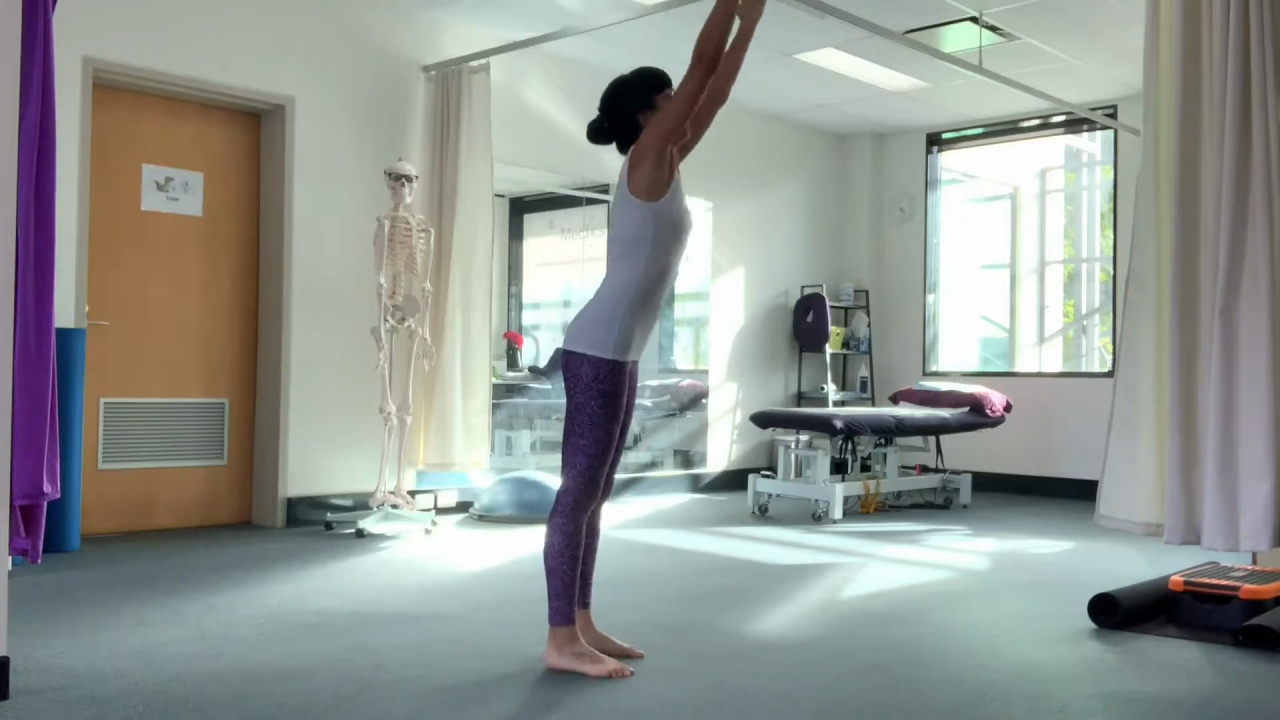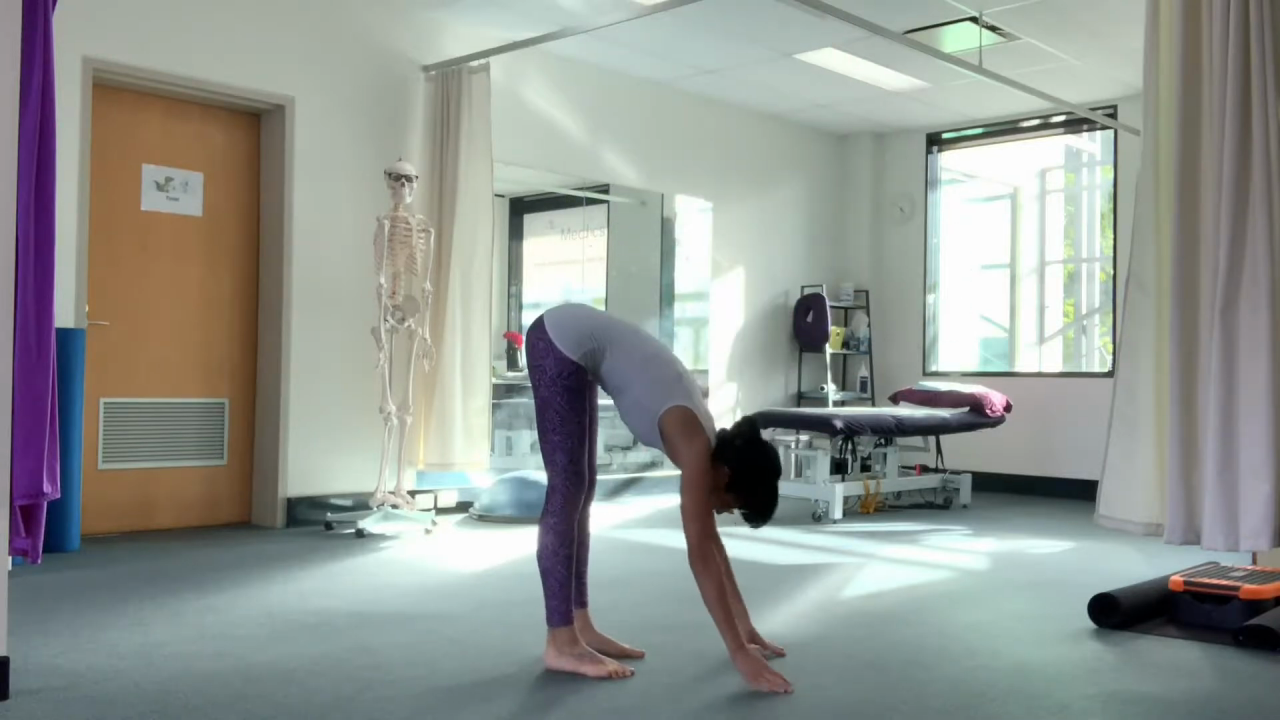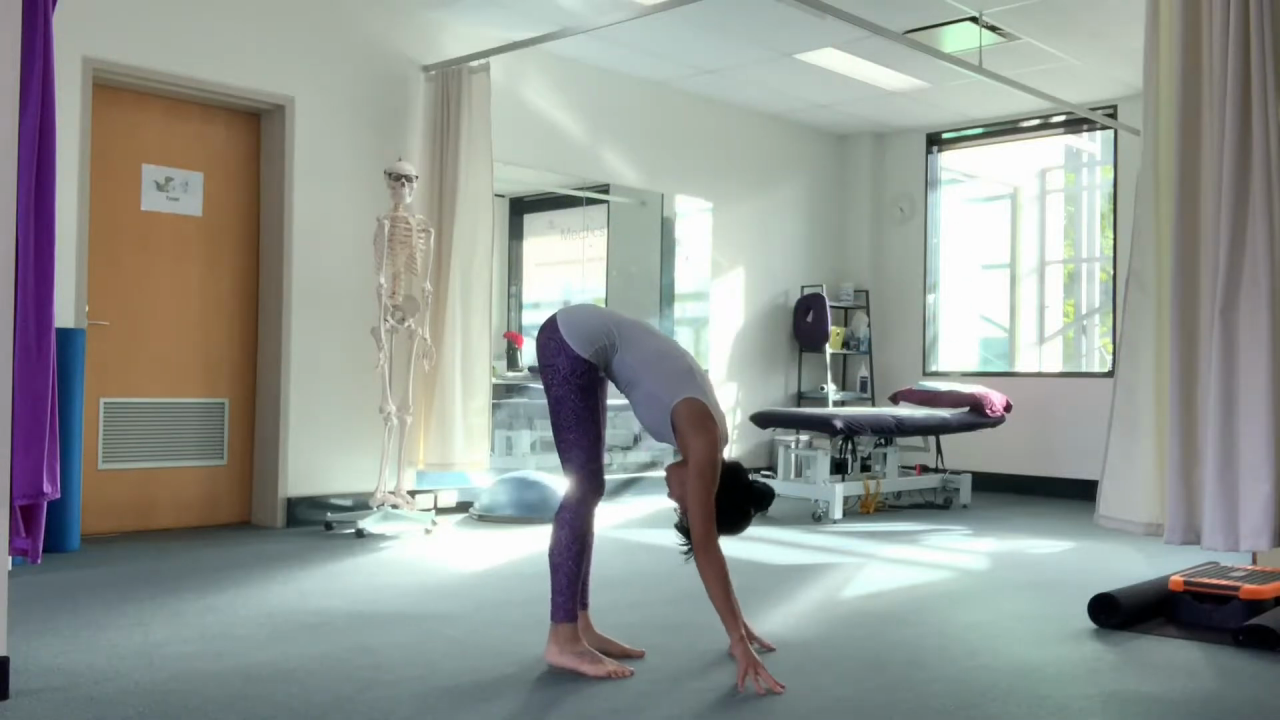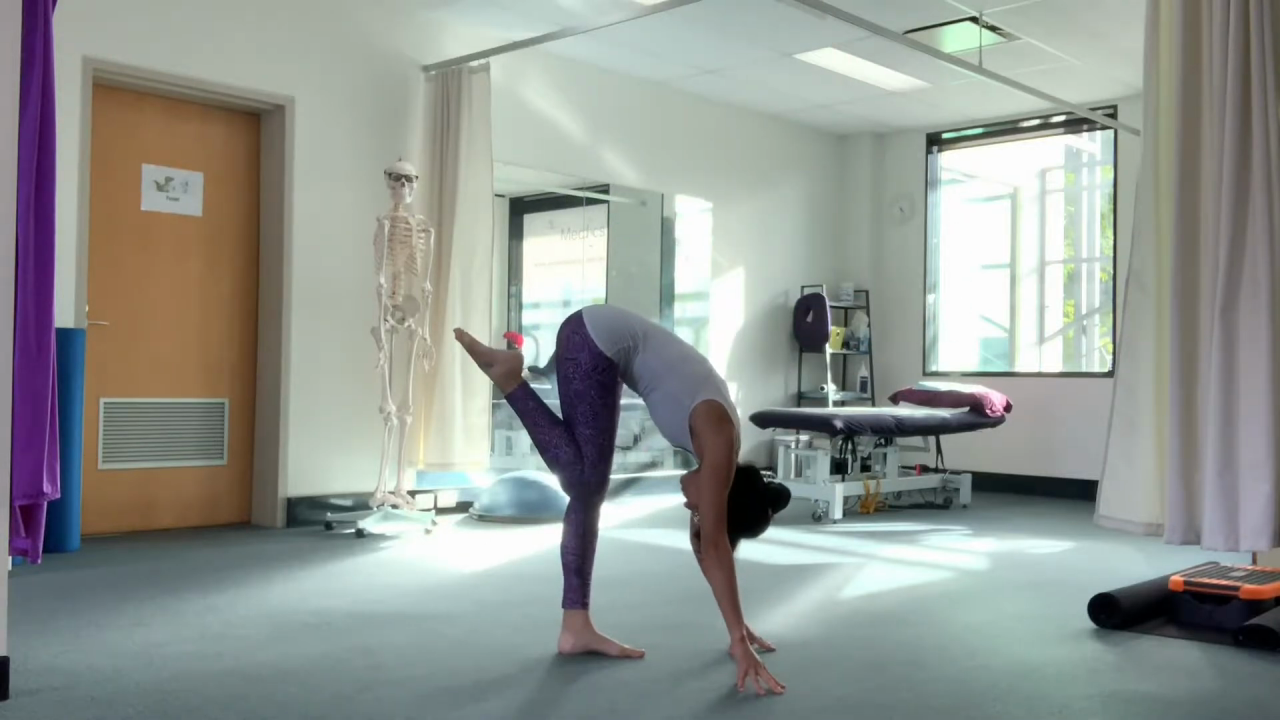
dt=1s
person 1, frame 1
left shoulder: (663, 165)
right shoulder: (647, 159)
left elbow: (713, 90)
right elbow: (704, 69)
left hip: (614, 353)
right hip: (598, 352)
left knee: (592, 496)
right knee: (580, 496)
left ankle: (579, 628)
right ankle: (563, 641)
person 1, frame 2
left shoulder: (703, 443)
right shoulder: (695, 445)
left elbow: (710, 541)
right elbow: (701, 554)
left wrist: (744, 625)
right wrist: (740, 654)
left hip: (574, 345)
right hip: (563, 342)
left knee: (580, 490)
right knee: (568, 492)
left ankle: (579, 627)
right ankle: (560, 645)
person 1, frame 3
left shoulder: (703, 436)
right shoulder: (704, 437)
left elbow: (705, 538)
right elbow: (705, 546)
left wrist: (737, 625)
right wrist: (738, 640)
left hip: (586, 343)
right hip: (572, 338)
left knee: (587, 492)
right knee: (584, 490)
left ankle: (578, 628)
right ankle: (563, 640)
person 1, frame 4
left shoulder: (717, 438)
right shoulder: (719, 438)
left elbow: (708, 542)
right elbow: (713, 544)
left wrist: (737, 628)
right wrist: (740, 640)
left hip: (605, 345)
right hip: (596, 337)
left knee: (589, 490)
right knee: (585, 481)
left ankle: (576, 627)
right ankle: (510, 377)
